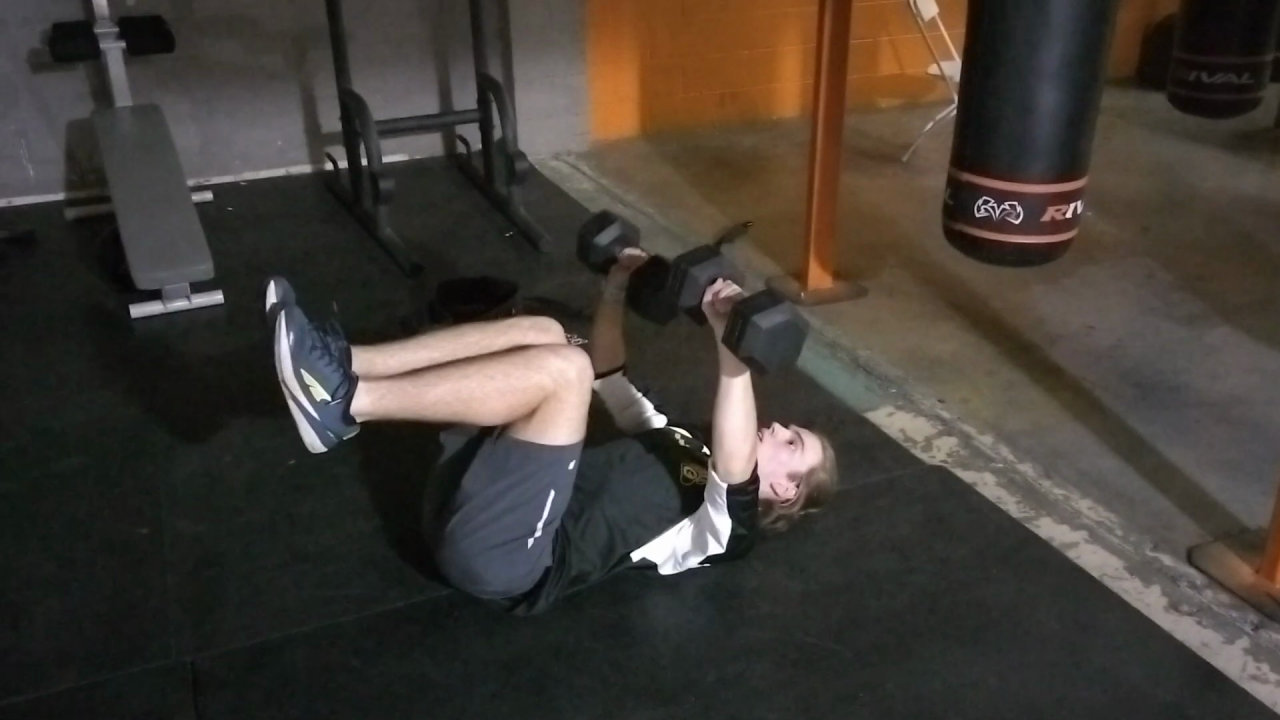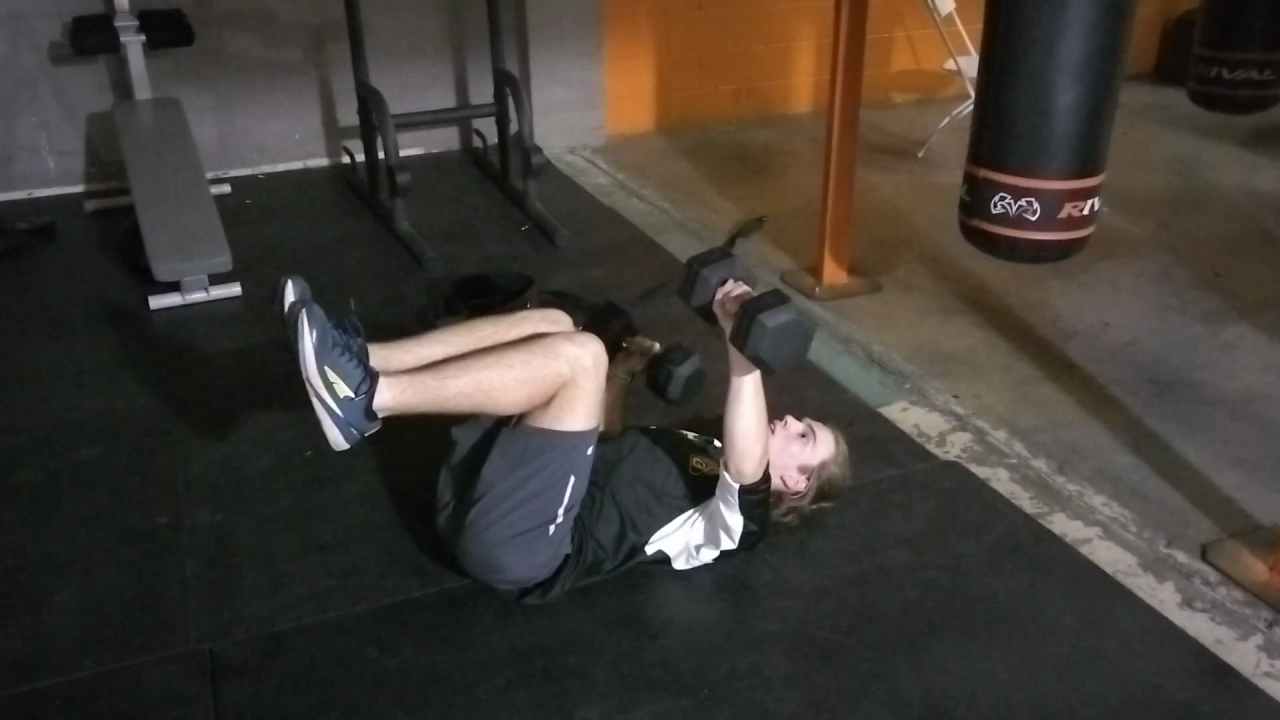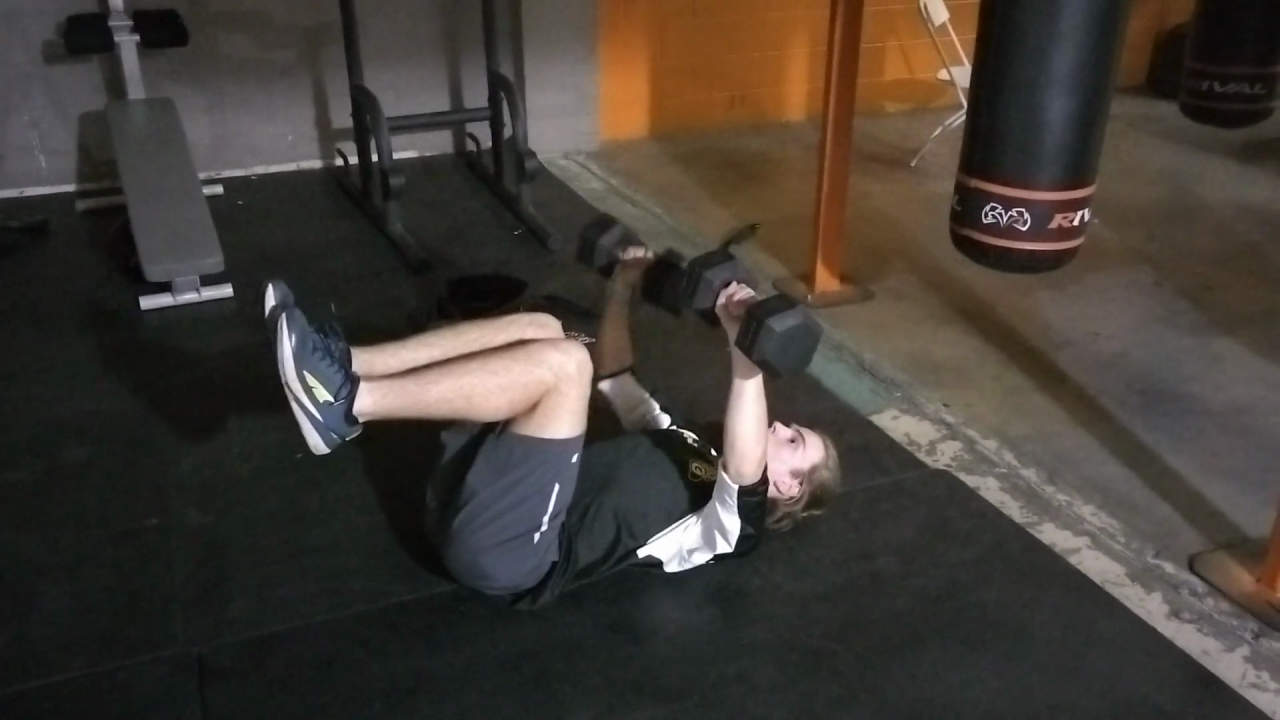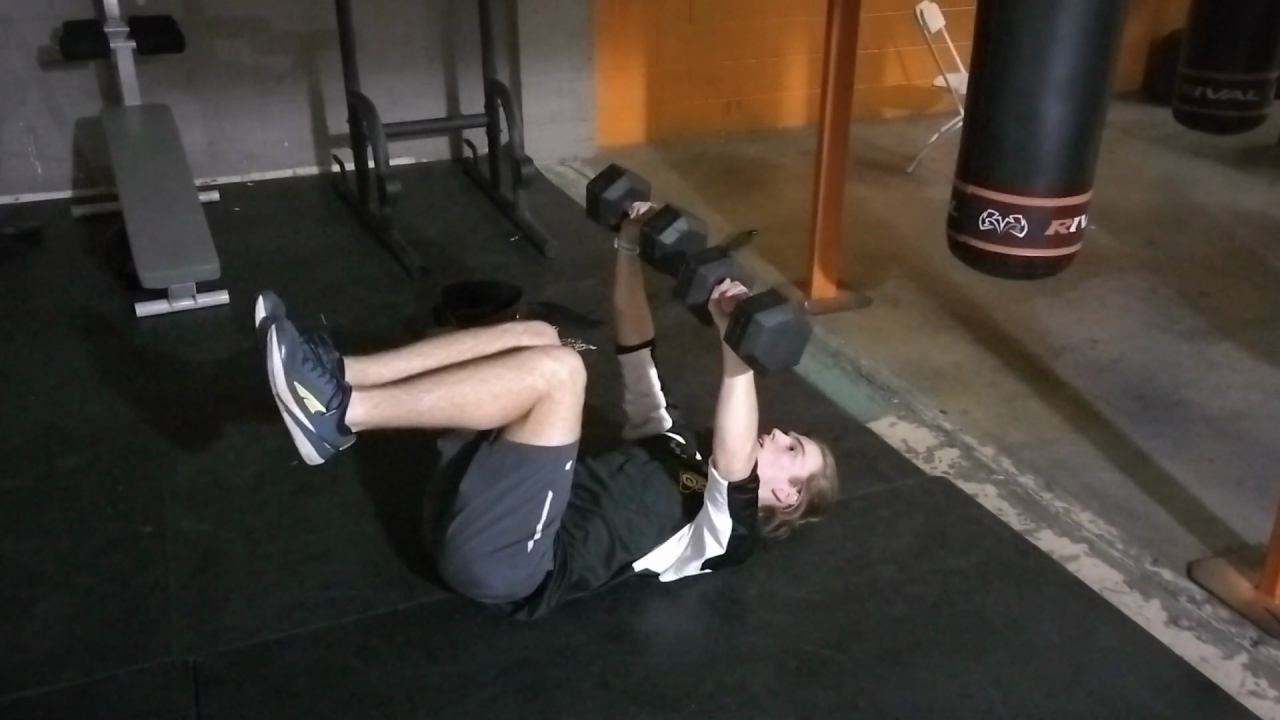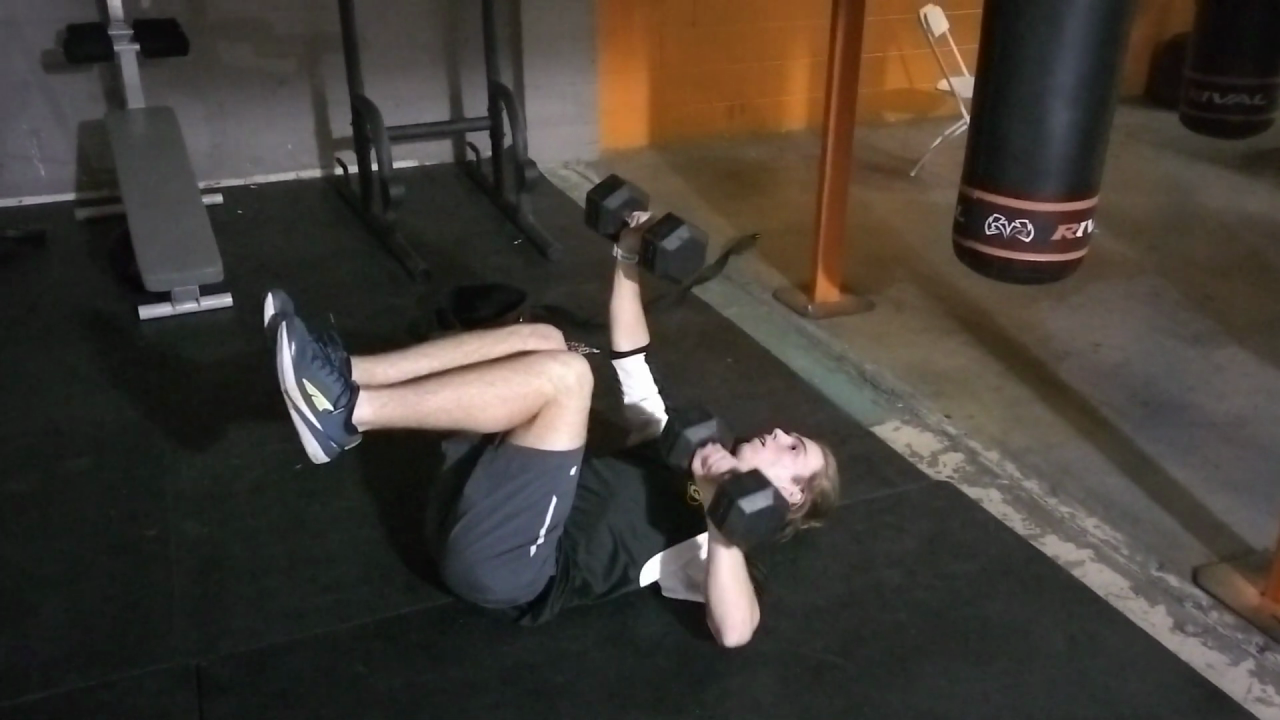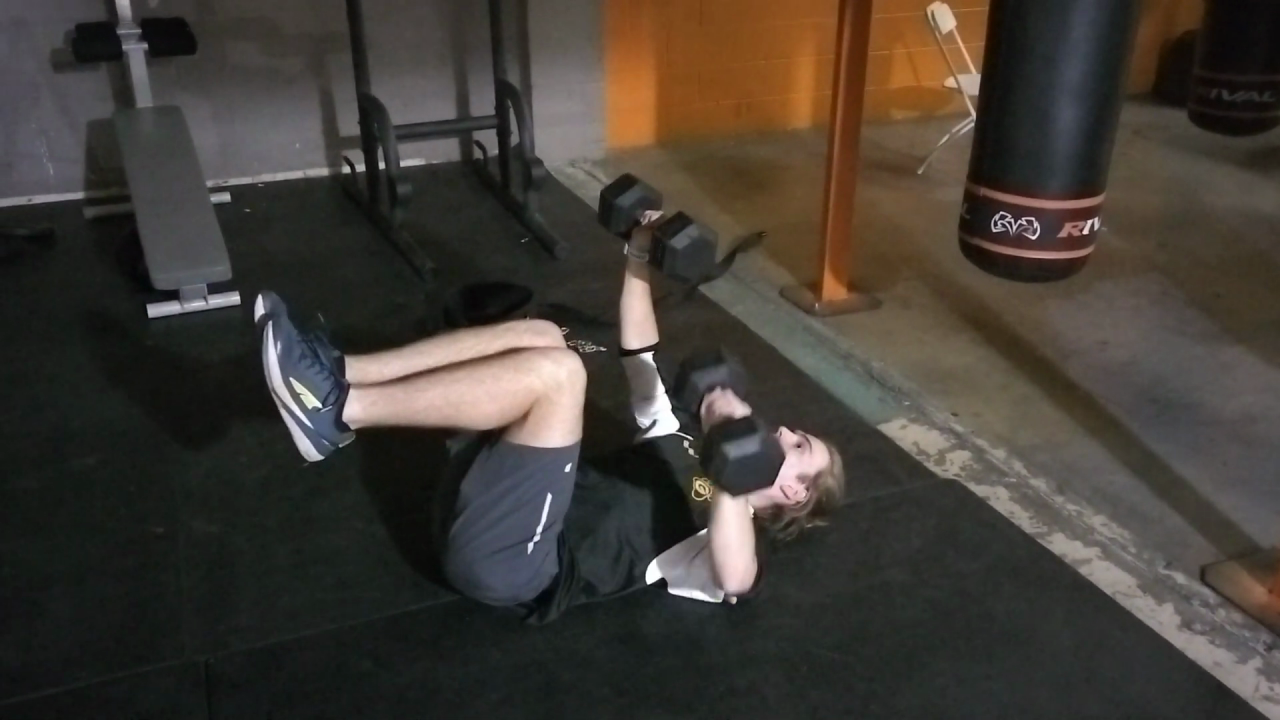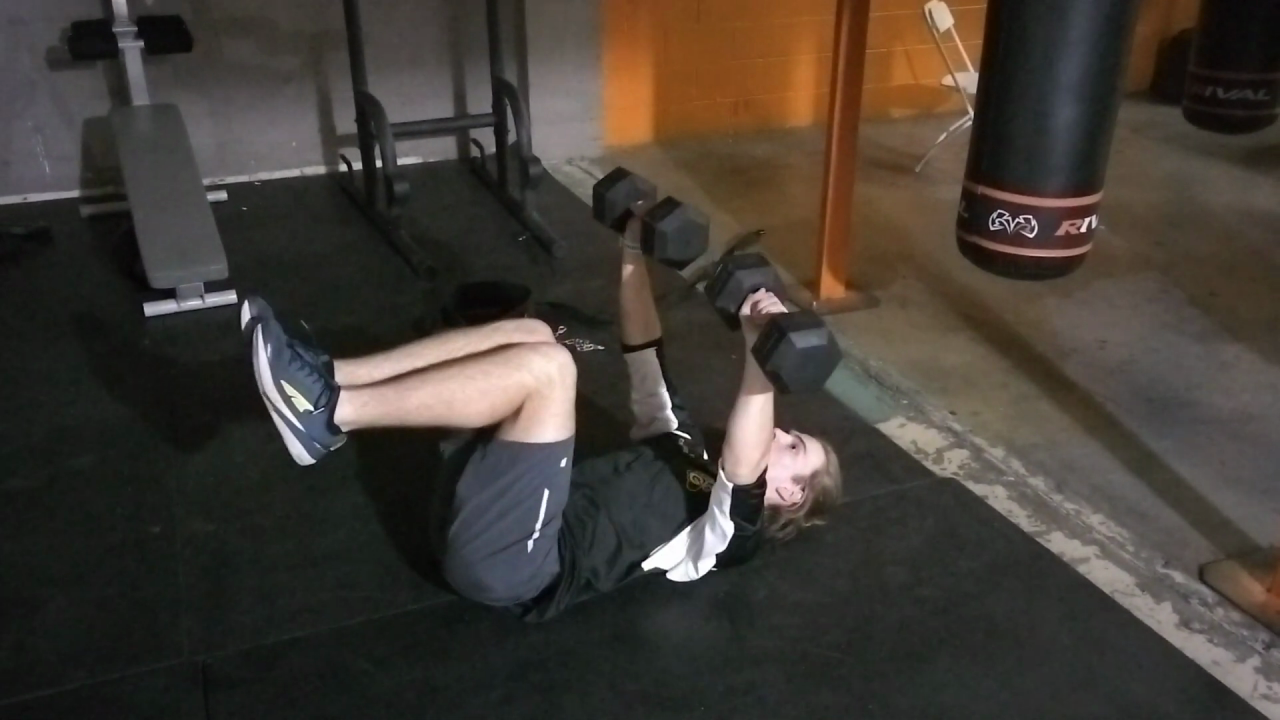
dt=0.7s
person 1, frame 1
left shoulder: (729, 525)
right shoulder: (675, 444)
left elbow: (735, 466)
right elbow: (610, 377)
left wrist: (732, 352)
right wrist: (614, 290)
left hip: (501, 550)
right hip: (475, 497)
left knee: (563, 369)
right knee: (541, 332)
left ankle: (345, 404)
right ankle: (343, 364)
person 1, frame 2
left shoulder: (738, 517)
right shoulder: (697, 451)
left elbow: (745, 464)
right elbow: (602, 444)
left wrist: (742, 349)
right wrist: (622, 372)
left hip: (516, 540)
right hip: (480, 492)
left knee: (578, 353)
right knee: (549, 324)
left ankle: (365, 400)
right ankle: (362, 362)
person 1, frame 3
left shoulder: (733, 521)
right shoulder: (680, 439)
left elbow: (743, 468)
right elbow: (612, 379)
left wrist: (744, 350)
right wrist: (621, 290)
left hip: (505, 545)
right hip: (474, 492)
left knee: (562, 363)
right knee: (540, 328)
left ankle: (346, 403)
right ankle: (343, 362)
person 1, frame 4
left shoulder: (729, 532)
right shoulder: (675, 440)
left elbow: (734, 465)
right elbow: (636, 348)
left wrist: (738, 345)
right wrist: (630, 249)
left hip: (501, 554)
right hip: (474, 503)
left knee: (557, 369)
right knee: (535, 336)
left ankle: (339, 416)
right ankle: (337, 374)
person 1, frame 5
left shoulder: (729, 534)
left elbow: (734, 629)
right elbow: (631, 359)
right wrist: (627, 260)
left hip: (502, 557)
right hip: (475, 504)
left knee: (564, 372)
right knee: (540, 339)
left ankle: (346, 414)
right ankle: (343, 374)
person 1, frame 6
left shoulder: (732, 529)
right shoulder: (680, 440)
left elbow: (736, 579)
right elbow: (638, 356)
right wrist: (639, 259)
left hip: (508, 558)
right hip: (481, 505)
left knee: (558, 370)
right knee: (540, 336)
left ankle: (337, 410)
right ankle: (338, 371)
person 1, frame 7
left shoulder: (728, 531)
right shoulder: (682, 440)
left elbow: (743, 463)
right elbow: (643, 347)
left wrist: (761, 352)
right wrist: (634, 252)
left hip: (508, 557)
right hip: (479, 505)
left knee: (546, 366)
right knee: (529, 335)
left ankle: (329, 416)
right ankle: (328, 377)
